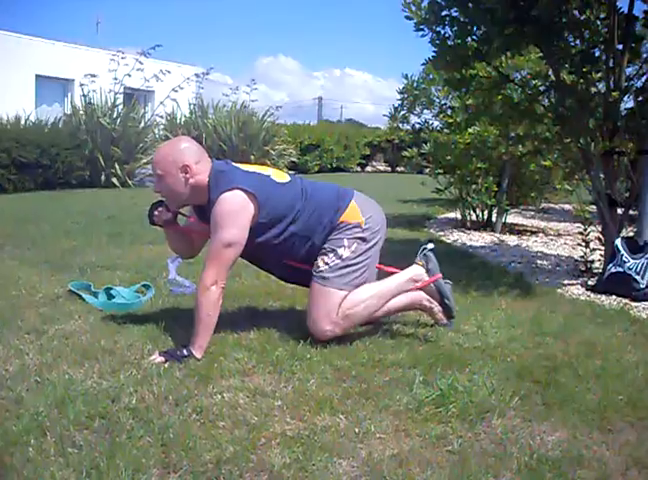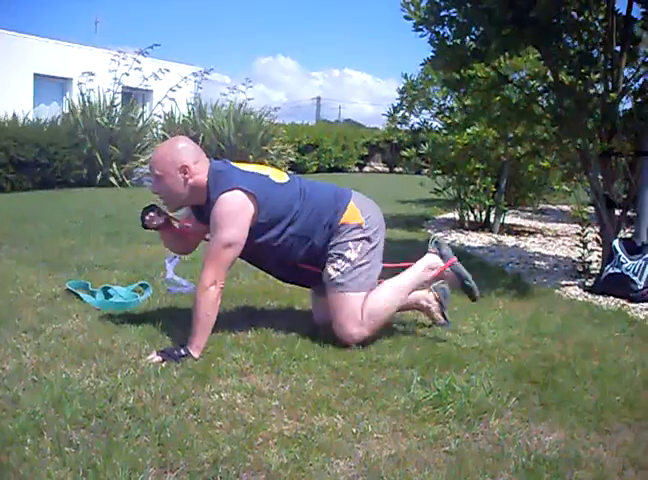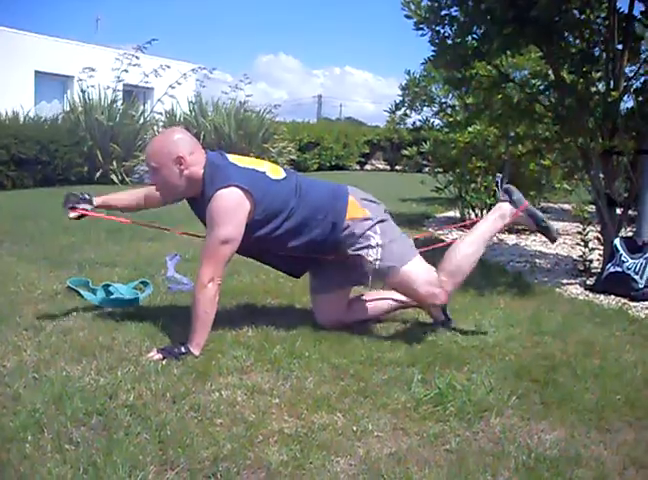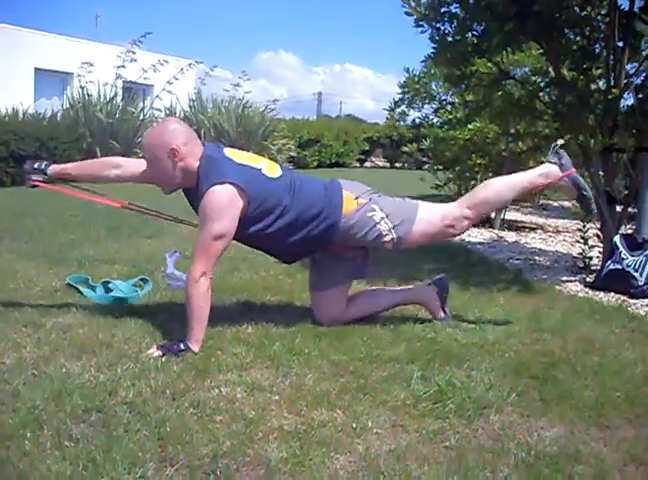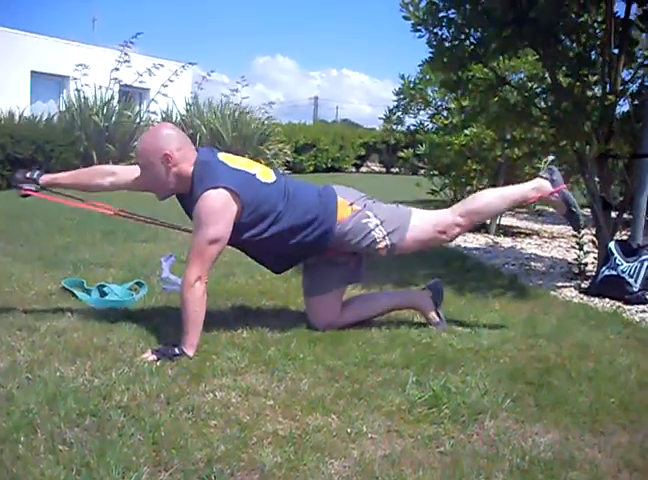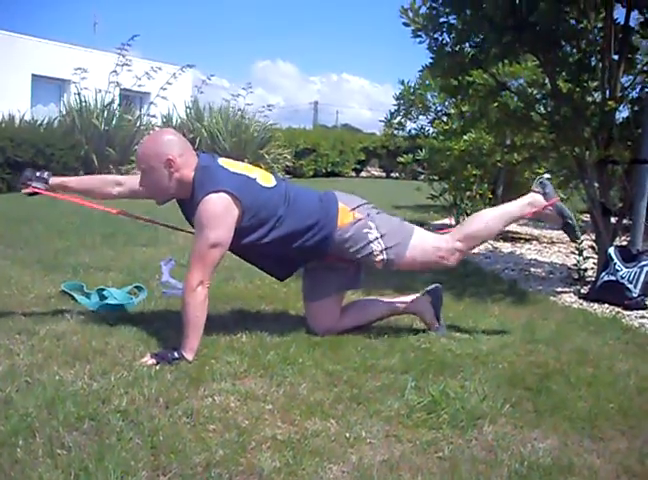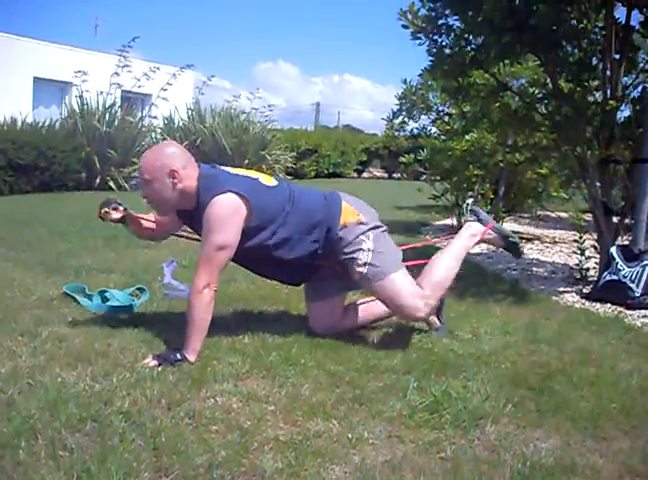
dt=0.2s
person 1, frame 1
left shoulder: (230, 200)
right shoulder: (208, 192)
left elbow: (212, 283)
right elbow: (188, 249)
left wrist: (194, 350)
right wrist: (167, 223)
left hip: (353, 220)
right hip: (343, 220)
left knee: (324, 326)
right knee: (344, 313)
left ankle: (415, 275)
right ankle: (423, 298)
person 1, frame 2
left shoulder: (230, 200)
right shoulder: (205, 191)
left elbow: (211, 283)
right elbow: (183, 246)
left wrist: (192, 350)
right wrist: (162, 225)
left hip: (352, 221)
right hip: (339, 224)
left knee: (351, 330)
right knee: (326, 317)
left ankle: (431, 265)
right ankle: (424, 298)
person 1, frame 3
left shoulder: (226, 196)
right shoulder: (198, 177)
left elbow: (208, 281)
right elbow: (145, 198)
left wrist: (192, 347)
right wrist: (96, 202)
left hip: (352, 219)
right hip: (335, 225)
left knee: (435, 289)
right knee: (329, 317)
left ankle: (504, 211)
right ankle: (418, 298)
person 1, frame 4
left shoulder: (219, 192)
right shoulder: (200, 161)
left elbow: (200, 275)
right elbow: (118, 169)
left wrist: (192, 344)
right wrist: (52, 171)
left hip: (348, 213)
right hip: (334, 224)
left knee: (459, 214)
right knee: (330, 314)
left ankle: (551, 171)
right ankle: (425, 293)
person 1, frame 5
left shoulder: (213, 196)
right shoulder: (191, 164)
left elbow: (195, 280)
right elbow: (109, 175)
left wrist: (186, 347)
right wrist: (43, 179)
left hip: (344, 220)
right hip: (327, 231)
left knee: (450, 224)
right knee: (325, 320)
left ankle: (543, 187)
right ankle: (419, 298)
person 1, frame 6
left shoulder: (214, 201)
right shoulder: (192, 170)
left elbow: (197, 284)
right elbow: (118, 185)
left wrist: (186, 352)
right wrist: (53, 181)
left hip: (344, 227)
right hip: (328, 233)
left knee: (448, 250)
right knee: (323, 325)
left ankle: (536, 201)
right ankle: (417, 303)
person 1, frame 7
left shoulder: (222, 203)
right shoulder: (189, 193)
left elbow: (204, 286)
right elbow: (155, 230)
left wrist: (188, 354)
right wrist: (126, 218)
left hip: (345, 224)
right hip: (327, 238)
left knee: (417, 304)
right knee: (325, 324)
left ankle: (474, 230)
right ankle: (419, 306)
